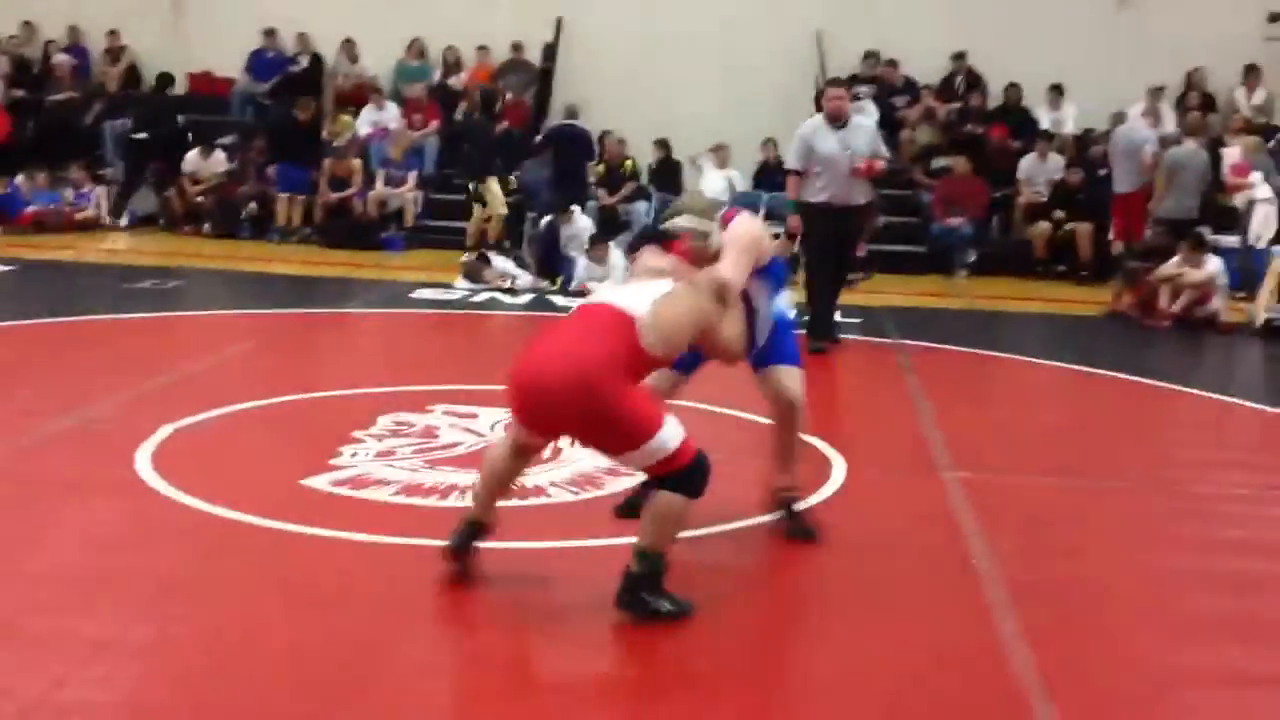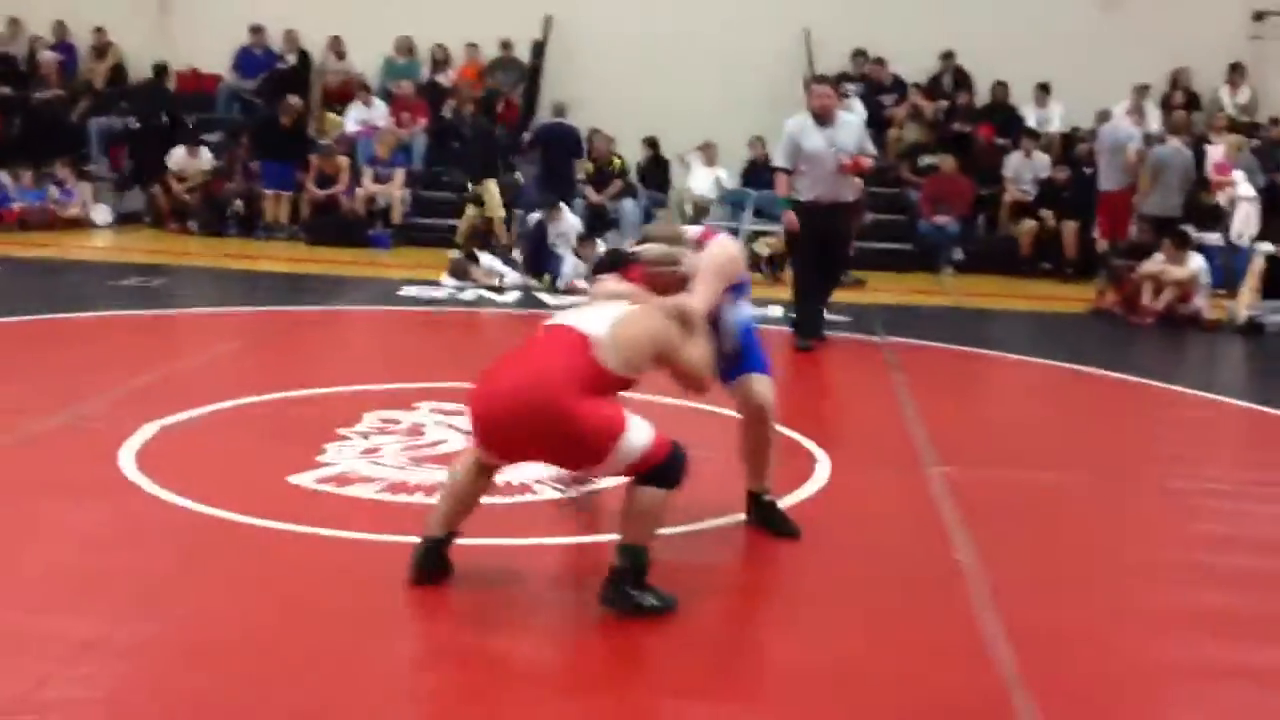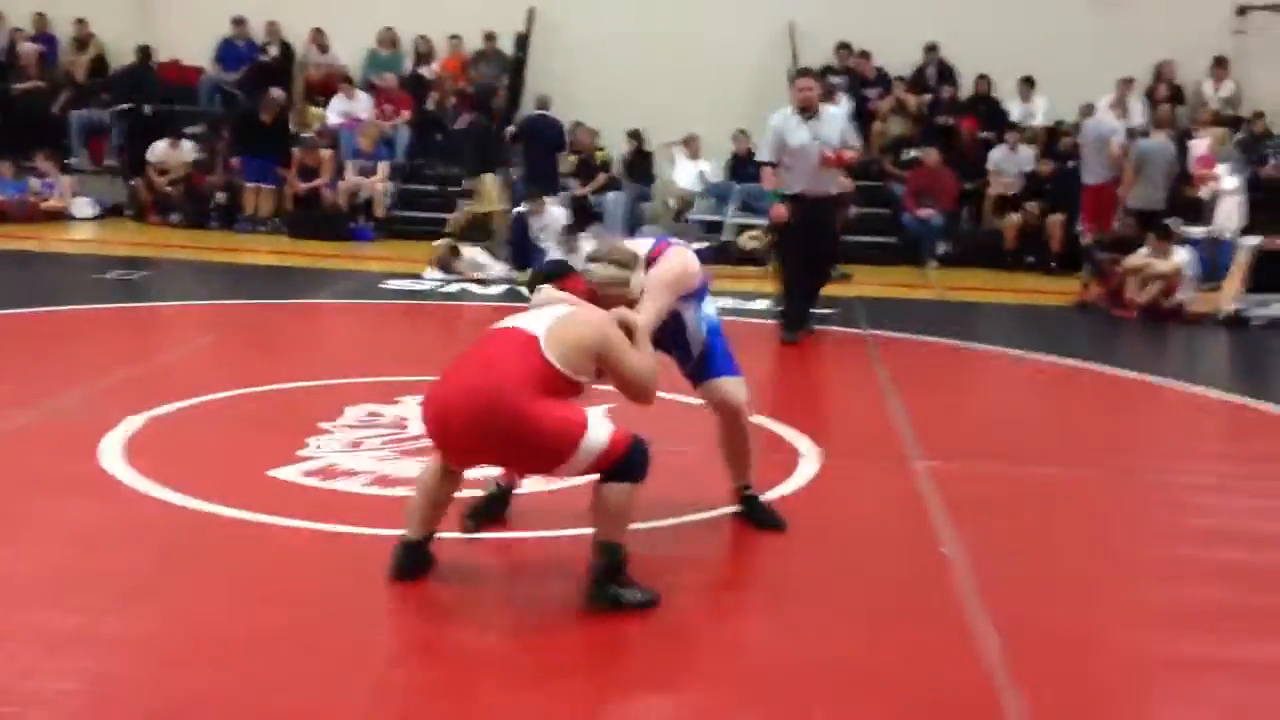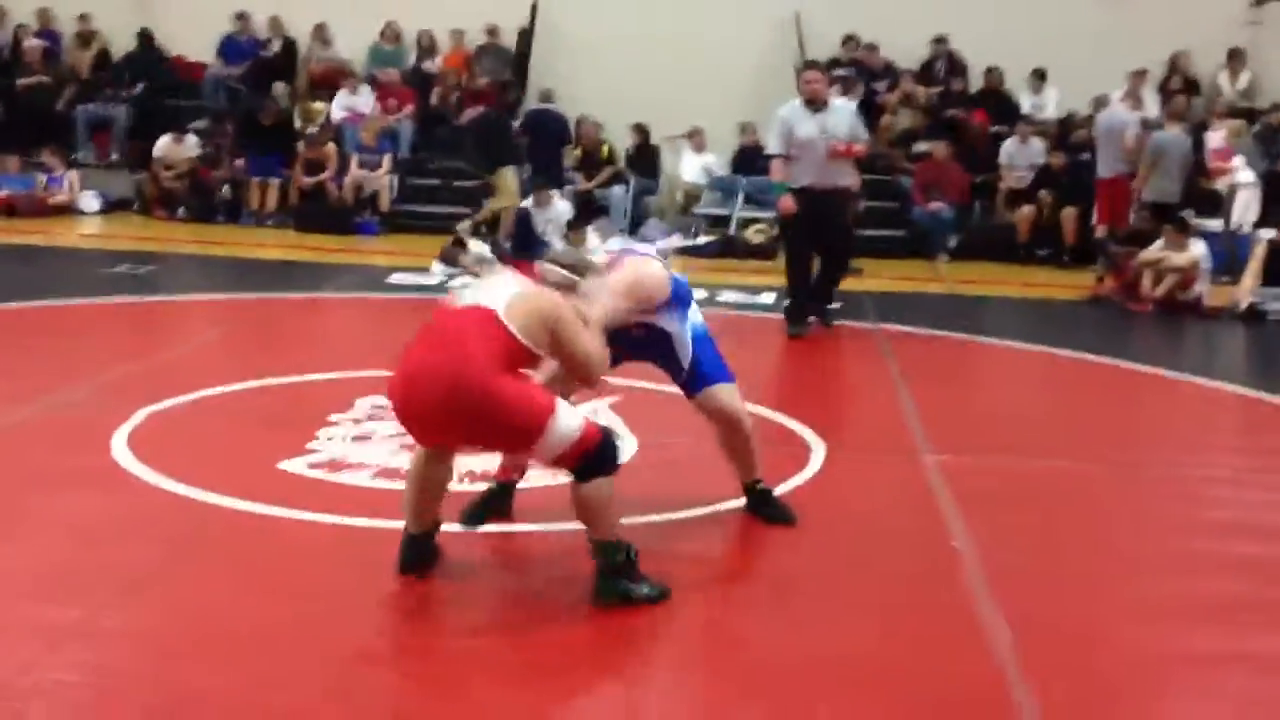
dt=0.1s
person 1, frame 1
left shoulder: (633, 284)
right shoulder: (693, 301)
right elbow: (730, 351)
right wrist: (729, 295)
left hip: (531, 372)
right hip: (589, 388)
left knee: (522, 441)
right knee: (686, 471)
left ankle: (471, 530)
right ankle: (641, 584)
person 1, frame 2
left shoulder: (588, 311)
right shoulder: (654, 323)
right elbow: (699, 378)
right wrist: (695, 325)
left hip: (493, 397)
right hip: (550, 409)
left knee: (484, 457)
right knee: (664, 462)
left ankle: (432, 551)
right ankle: (625, 581)
person 1, frame 3
left shoulder: (541, 314)
right shoulder: (599, 326)
right elbow: (644, 390)
right wrist: (640, 334)
left hip: (445, 403)
right hip: (504, 414)
left knee: (448, 460)
right knee: (628, 457)
left ankle: (412, 549)
right ankle: (607, 579)
person 1, frame 4
left shoulder: (481, 287)
right shoulder: (548, 302)
right elbow: (591, 371)
right wrist: (592, 323)
left hip: (412, 389)
right hip: (471, 390)
left knee: (438, 445)
right knee: (596, 451)
left ankle: (416, 544)
right ankle: (616, 572)
person 2, frame 1
right shoulder: (669, 238)
left hip: (763, 304)
left knee: (788, 394)
right knee: (650, 391)
left ankle: (785, 497)
right ankle: (655, 480)
person 2, frame 2
left shoulder: (719, 250)
right shoulder: (642, 258)
left wrist: (633, 294)
left hip: (724, 314)
left knee: (759, 402)
left ankle: (759, 498)
person 2, frame 3
left shoulder: (672, 266)
right shoulder: (593, 274)
left elbow: (635, 330)
left wrist: (568, 304)
left hip: (683, 319)
left knee: (732, 402)
left ankle: (747, 494)
right ankle: (501, 492)
person 2, frame 4
left shoulder: (635, 276)
left hip: (670, 322)
right hip: (615, 326)
left knee: (728, 409)
left ankle: (755, 489)
right ankle: (503, 490)
person 3, frame 1
left shoulder: (867, 128)
right shoulder: (808, 130)
left elbow: (883, 160)
right elbow: (794, 173)
left wrist: (871, 168)
right wrist: (793, 211)
left hip: (855, 209)
right hip: (817, 209)
left knee: (839, 271)
right knee: (818, 272)
left ankle: (824, 322)
right ankle: (818, 330)
person 3, frame 2
left shoulder: (854, 124)
right shoulder: (795, 127)
left elbow: (870, 157)
right elbow: (783, 171)
left wrist: (858, 165)
right wrist: (786, 207)
left hip: (842, 207)
right hip: (806, 208)
left knee: (833, 267)
right knee: (806, 271)
left ankle: (812, 319)
right ankle: (806, 328)
person 3, frame 3
left shoulder: (838, 118)
right shoulder: (780, 121)
left elbow: (854, 150)
right elbow: (768, 165)
left wrist: (842, 158)
right wrist: (774, 201)
left hip: (828, 201)
right hip: (792, 201)
left knee: (824, 261)
right knee: (793, 265)
left ankle: (802, 311)
right ankle: (792, 321)
person 3, frame 4
left shoulder: (847, 110)
right shoulder: (787, 114)
left elbow: (863, 144)
right elbow: (777, 157)
left wrist: (851, 151)
right wrist: (782, 192)
left hip: (838, 194)
right hip: (800, 195)
left knee: (839, 255)
right knee: (799, 260)
left ankle: (818, 302)
right ankle: (797, 315)
